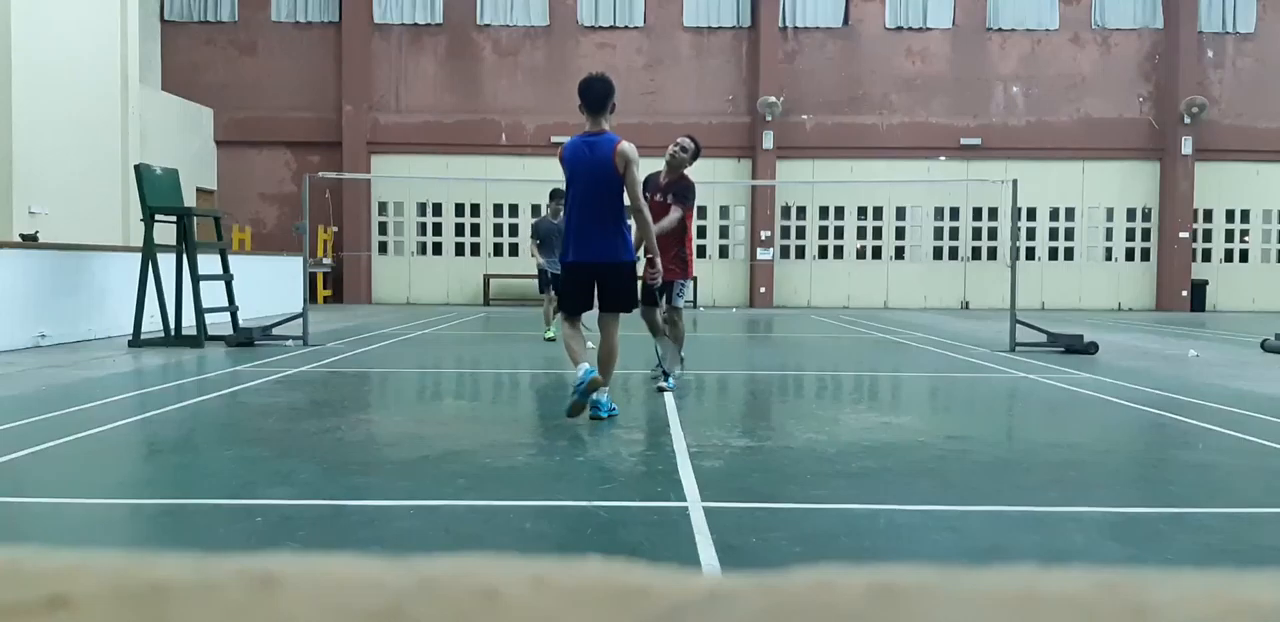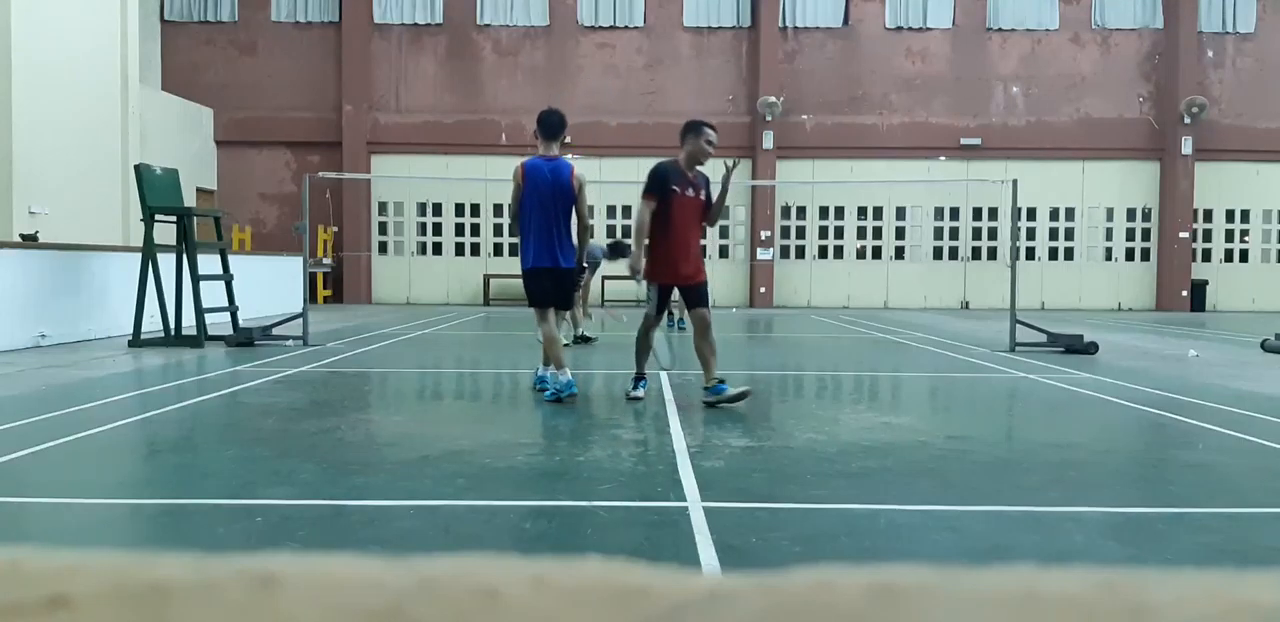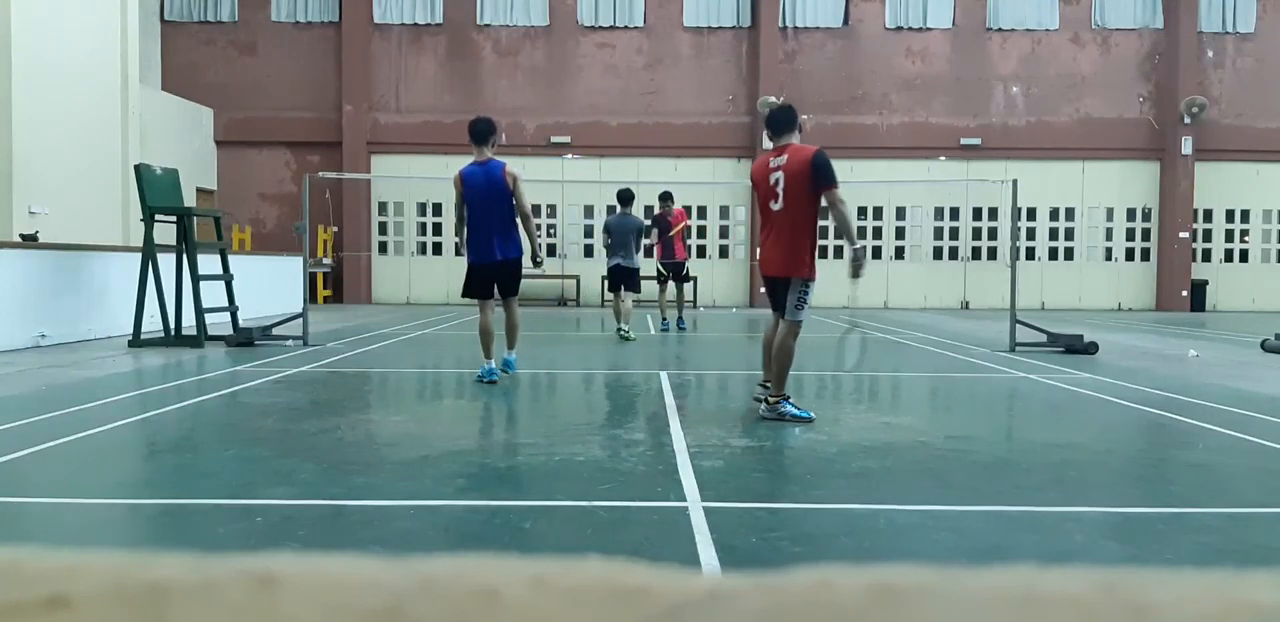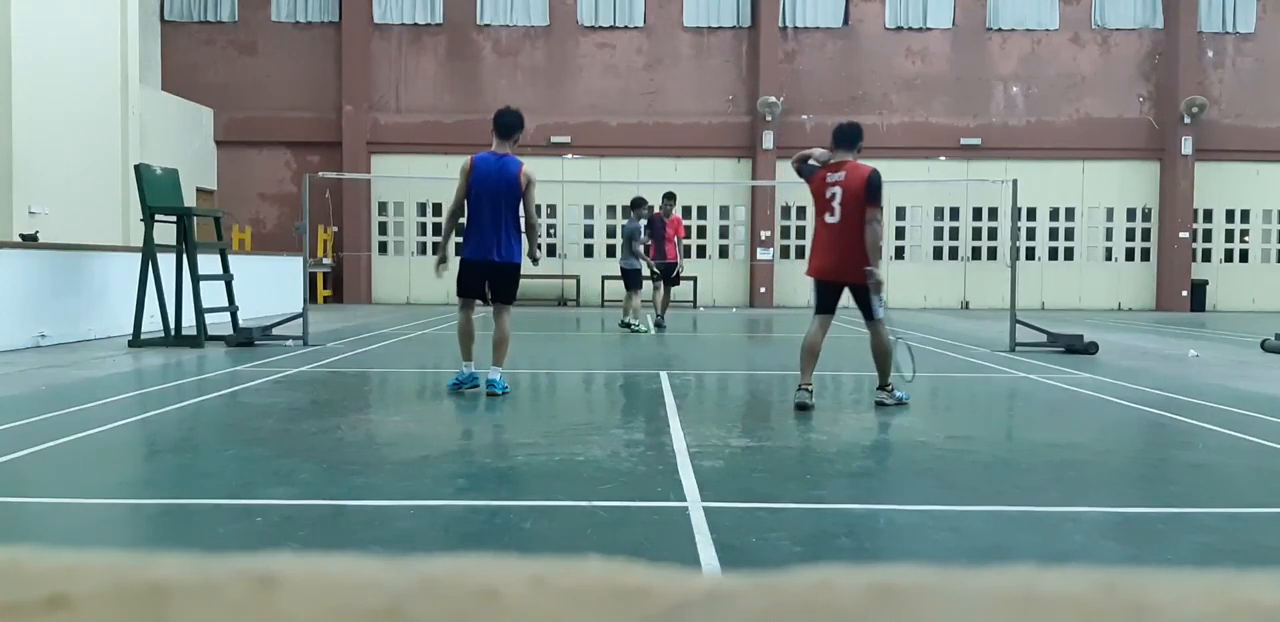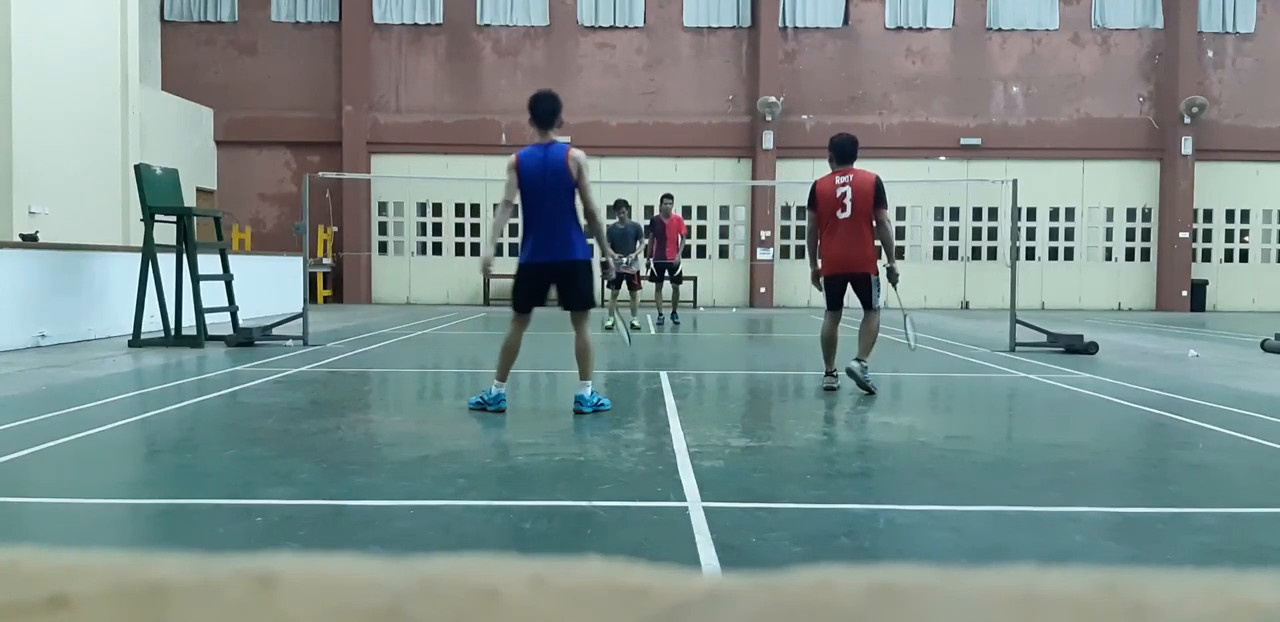
dt=1s
person 1, frame 1
left shoulder: (566, 152)
right shoulder: (624, 150)
right elbow: (638, 208)
right wrist: (653, 254)
left hip: (575, 253)
right hip: (617, 254)
left knee: (570, 320)
right knee: (609, 324)
left ankle: (583, 372)
right ankle: (602, 399)
person 1, frame 2
left shoulder: (522, 170)
right shoulder: (575, 175)
left elbow: (514, 216)
right elbow: (583, 224)
right wrist: (581, 261)
left hip: (535, 259)
right hip: (564, 260)
left knee: (546, 319)
right knee: (555, 317)
left ankle: (564, 379)
right ankle: (546, 372)
person 1, frame 3
left shoulder: (461, 177)
right shoulder: (509, 172)
left elbow: (460, 217)
right elbow: (525, 214)
left wrist: (462, 243)
right wrist: (535, 248)
left hip: (479, 255)
right hip: (509, 252)
left knee: (485, 309)
right knee: (510, 303)
left ankle: (489, 366)
right ankle: (510, 357)
person 1, frame 4
left shoulder: (471, 164)
right shoulder: (524, 172)
left elbow: (456, 210)
right elbow: (531, 219)
left wrist: (443, 247)
right wrist: (533, 249)
left hip: (474, 253)
right hip: (507, 255)
left knee: (466, 309)
right knee: (501, 314)
left ankle: (467, 370)
right ankle: (494, 376)
person 1, frame 5
left shoulder: (517, 161)
right shoulder: (574, 157)
left elbow: (506, 205)
right elbow: (590, 210)
left wrist: (489, 247)
right wrist: (606, 252)
left hip: (534, 257)
right hip: (574, 255)
left knee: (519, 323)
right knee: (581, 323)
left ankle: (496, 392)
right ankle: (586, 394)
person 2, frame 1
left shoulder: (685, 186)
right shoulder: (650, 180)
left elbow: (675, 218)
right wrist: (634, 245)
left hip: (677, 262)
left knee: (673, 315)
right knee: (648, 312)
left ankle: (670, 371)
right ankle: (668, 357)
person 2, frame 2
left shoulder: (703, 180)
right shoulder: (663, 171)
left elbow: (710, 220)
right elbow: (644, 213)
left wrist: (725, 186)
right wrist: (637, 253)
left hip: (693, 267)
right hip: (662, 266)
left knee: (703, 321)
right knee: (651, 321)
left ankle: (712, 385)
right ankle: (639, 377)
person 2, frame 3
left shoulder: (758, 166)
right shoulder: (814, 157)
right elbow: (836, 205)
right wrist: (855, 246)
left hip: (769, 258)
right hip: (796, 260)
left knee: (778, 320)
right knee: (790, 326)
left ankle: (767, 384)
right ankle: (774, 400)
person 2, frame 4
left shoulder: (817, 173)
right shoulder: (869, 175)
left elbow: (796, 162)
right elbow: (873, 223)
left wrist: (813, 153)
right wrist: (874, 266)
left hip: (823, 266)
right hip: (857, 267)
left knee: (819, 325)
right knee: (876, 325)
left ankle: (804, 387)
right ankle: (885, 389)
person 2, frame 5
left shoulder: (819, 186)
right shoulder: (872, 181)
left elbow: (812, 230)
right elbow: (883, 224)
left wrist: (814, 265)
right wrist: (891, 262)
left hip: (831, 263)
right hip: (863, 261)
left knee: (832, 316)
right knee: (872, 312)
left ankle: (830, 373)
right ankle: (860, 362)
